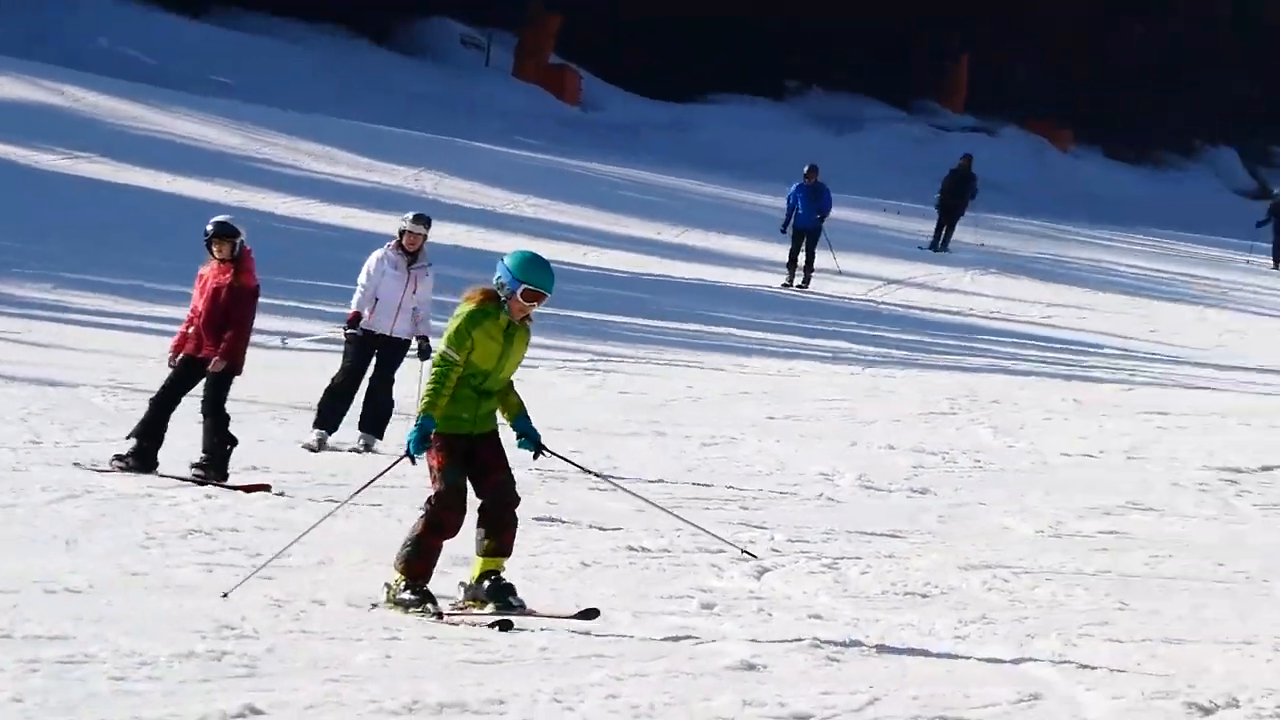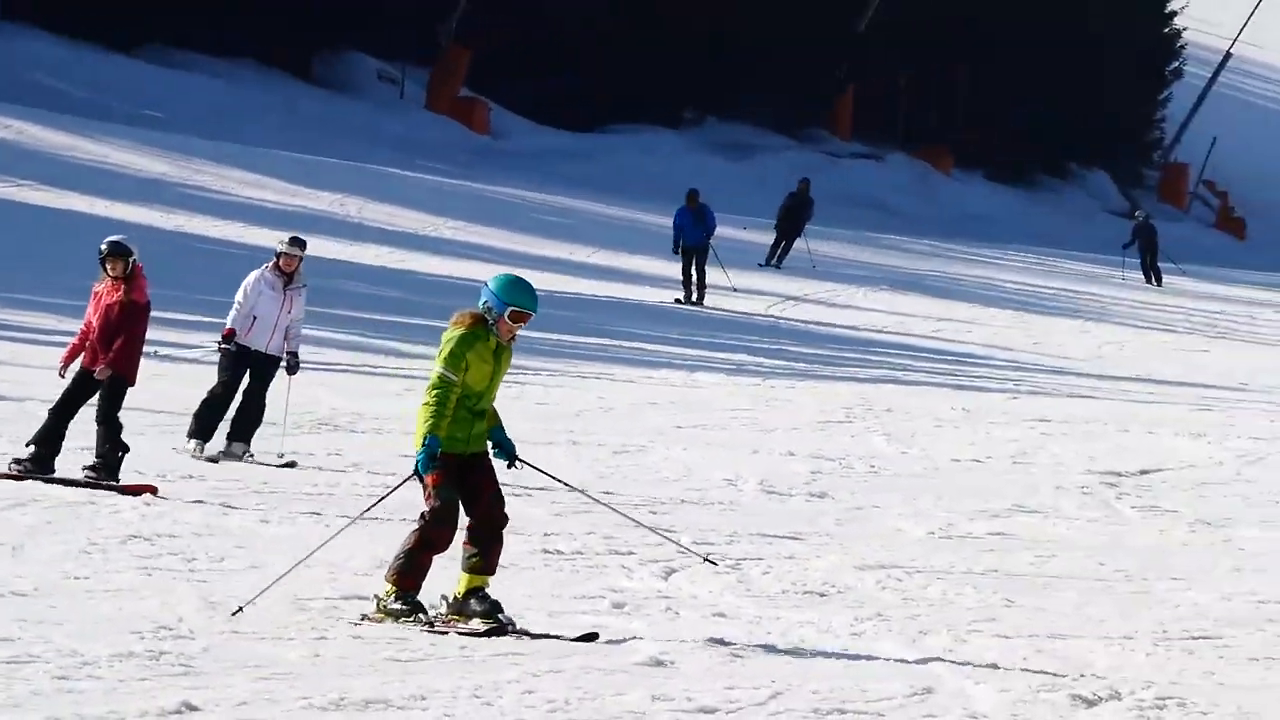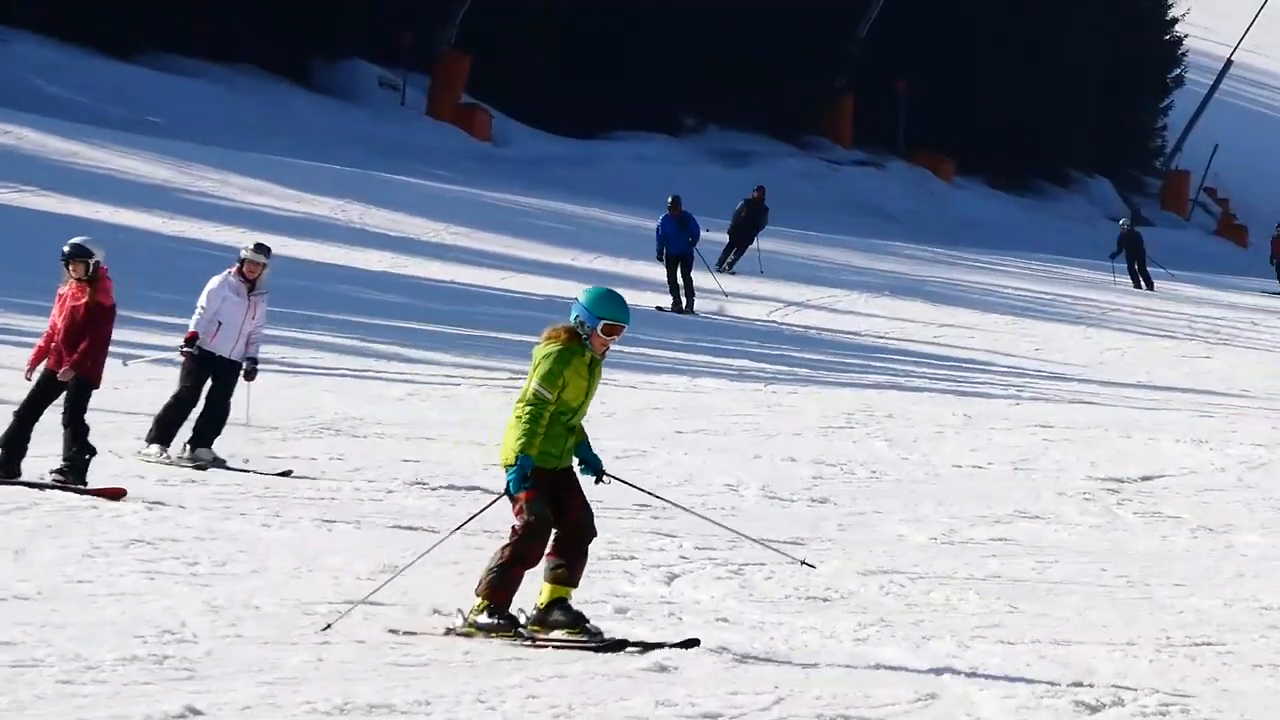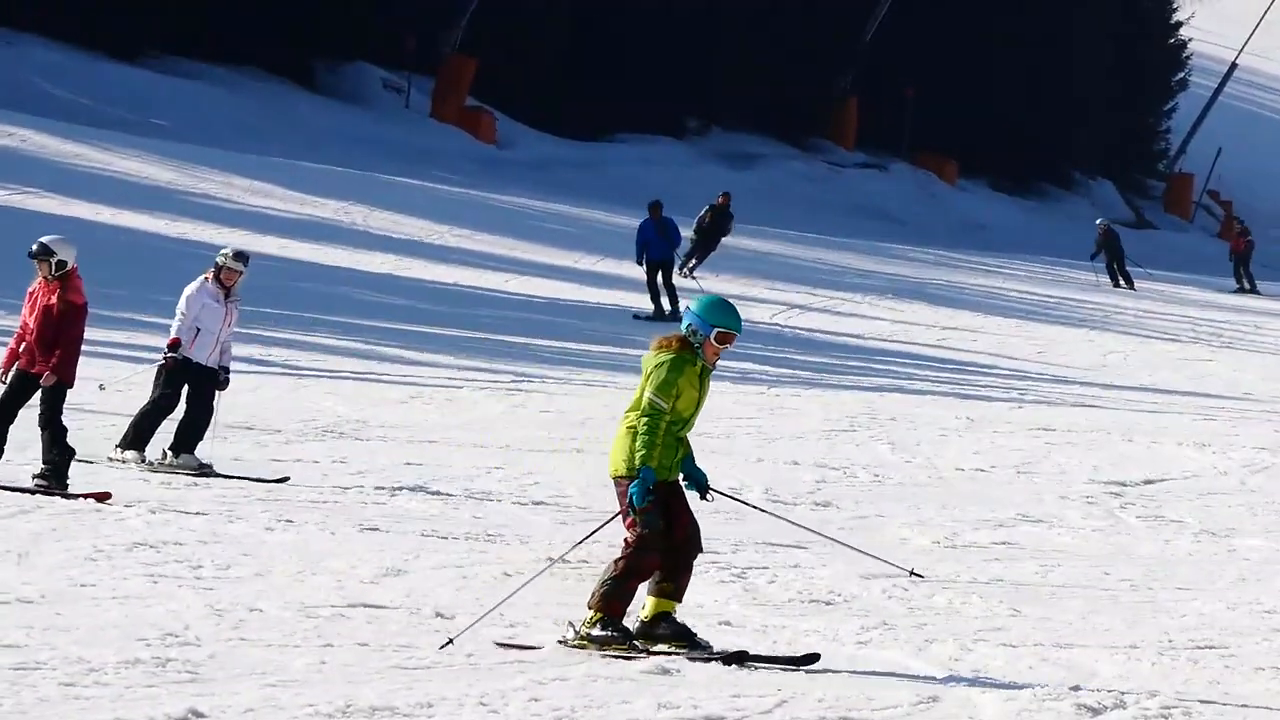
dt=0.2s
person 1, frame 1
left shoulder: (520, 332)
right shoulder: (471, 318)
right elbow: (442, 373)
left wrist: (522, 422)
right wrist: (424, 421)
left hip: (482, 424)
right hip: (446, 422)
left knee: (501, 496)
right knee: (448, 501)
left ankle: (487, 579)
right ankle: (406, 581)
person 1, frame 2
left shoulder: (502, 350)
right shoulder: (463, 341)
right elbow: (440, 394)
left wrist: (497, 434)
right wrist: (430, 443)
left hip: (472, 444)
right hip: (440, 443)
left knee: (491, 514)
right knee: (441, 516)
left ankle: (471, 593)
right ankle: (397, 592)
person 1, frame 3
left shoulder: (591, 362)
right shoulder: (559, 356)
right elbow: (535, 410)
left wrist: (583, 448)
right wrist: (523, 460)
left hip: (557, 459)
right hip: (528, 457)
left knee: (579, 526)
right knee: (533, 529)
left ankle: (552, 605)
right ankle: (487, 607)
person 1, frame 4
left shoulder: (698, 370)
right shoulder: (671, 364)
right elbow: (650, 421)
left wrist: (687, 464)
right wrist: (644, 473)
left hip: (662, 470)
right hip: (636, 466)
left knee: (685, 539)
right knee: (646, 542)
left ankle: (657, 619)
right ankle: (599, 620)
person 2, frame 1
left shoulder: (244, 280)
right shoulder: (206, 273)
left elbow: (241, 324)
right elbow: (194, 314)
left wrist: (225, 354)
right wrist: (177, 346)
left hip: (224, 356)
right hip: (196, 350)
left knee: (212, 407)
right knee: (165, 398)
left ankle: (213, 462)
right ankle: (143, 452)
person 2, frame 2
left shoulder: (135, 297)
right shoulder: (100, 290)
left elbow: (130, 336)
right elbow: (88, 327)
left wrist: (111, 363)
right wrist: (69, 356)
left hip: (118, 367)
right hip: (92, 362)
left knee: (106, 415)
right knee: (63, 407)
left ankle: (106, 465)
right ankle: (41, 458)
person 2, frame 3
left shoulder: (100, 299)
right shoulder: (66, 291)
left elbow: (95, 339)
right elbow: (53, 329)
left wrist: (75, 364)
right wrist: (36, 358)
left hip: (83, 369)
right hip: (57, 365)
left knee: (72, 417)
right knee: (27, 410)
left ankle: (73, 468)
person 2, frame 4
left shoulder: (71, 298)
right shoulder: (36, 290)
left elbow: (71, 340)
right elbow: (23, 329)
left wrist: (55, 369)
left hip: (55, 371)
right hip: (28, 365)
left knee: (49, 420)
left ankle: (54, 472)
person 3, frame 1
left shoulder: (425, 269)
right shoulder: (382, 257)
left elbow: (423, 306)
right elbow: (364, 289)
left wrist: (423, 337)
right wrist: (353, 319)
left hip: (399, 337)
right hip: (368, 329)
left knee: (382, 386)
right knee: (348, 378)
left ankle: (369, 435)
right ankle: (322, 430)
person 3, frame 2
left shoulder: (299, 290)
right shoulder: (259, 277)
left elbow: (295, 325)
right elbow: (240, 307)
left wrist: (293, 354)
right wrist: (228, 335)
left hip: (271, 353)
right hip: (242, 345)
left knee: (255, 398)
right knee: (224, 390)
left ankle: (238, 444)
right ankle: (197, 438)
person 3, frame 3
left shoulder: (260, 296)
right shoulder: (222, 282)
left elbow: (256, 331)
right elbow: (203, 312)
left wrist: (252, 360)
right wrist: (191, 339)
left hip: (233, 359)
right hip: (205, 350)
left knee: (220, 403)
right knee: (186, 396)
left ankle: (199, 447)
right ankle: (156, 443)
person 3, frame 4
left shoulder: (233, 302)
right shoulder: (199, 289)
right elbow: (182, 318)
left wrist: (225, 368)
right wrist: (173, 345)
left hip: (209, 366)
right hip: (181, 357)
left knee: (202, 410)
right knee: (162, 402)
left ankle: (181, 453)
right ankle: (128, 448)
